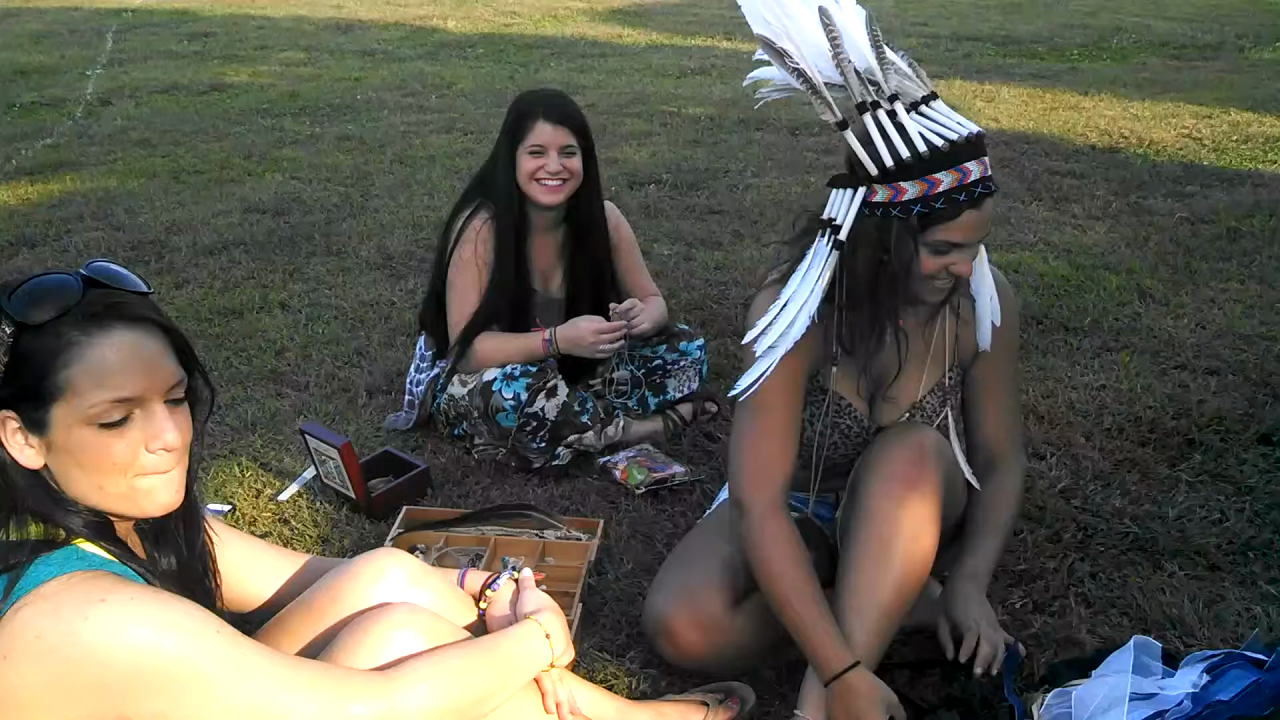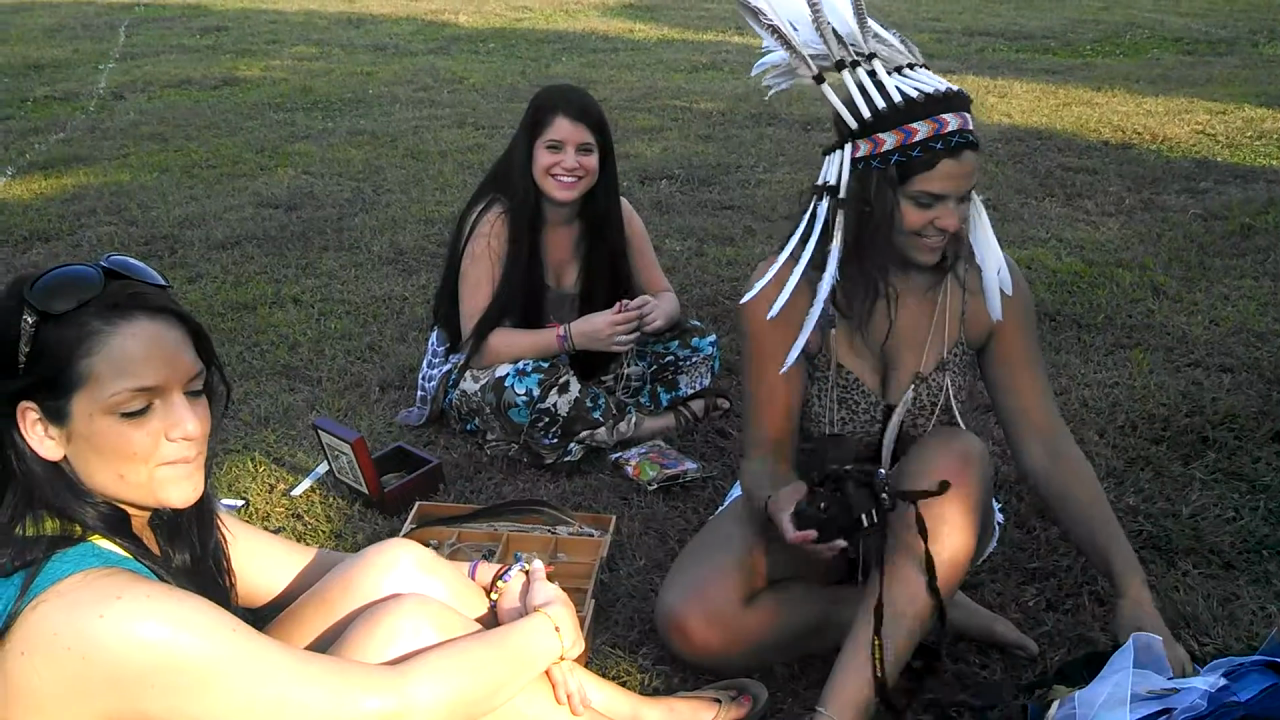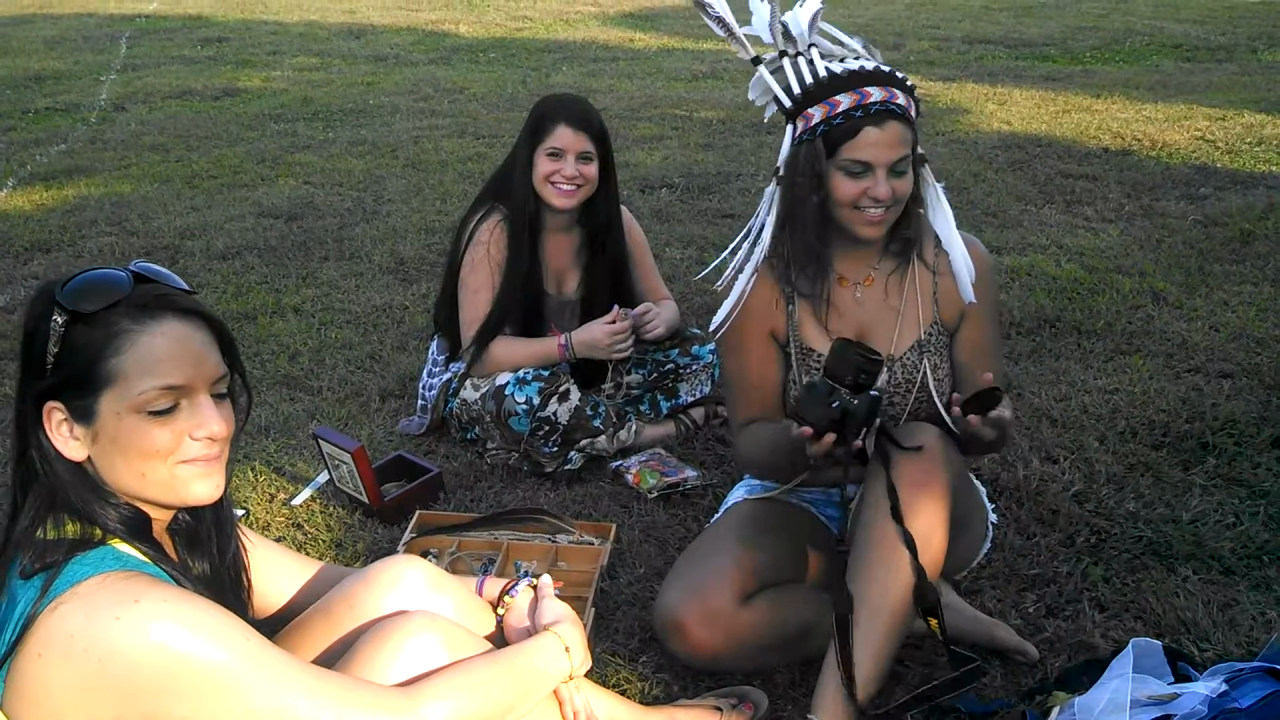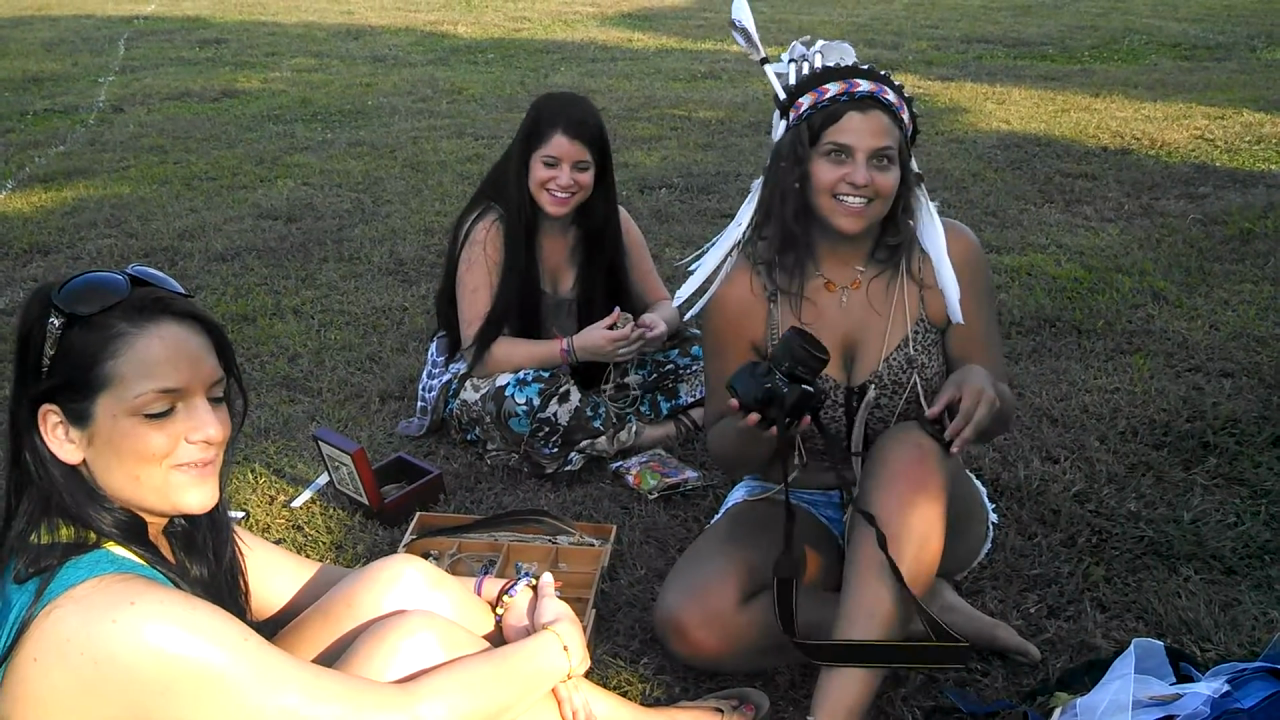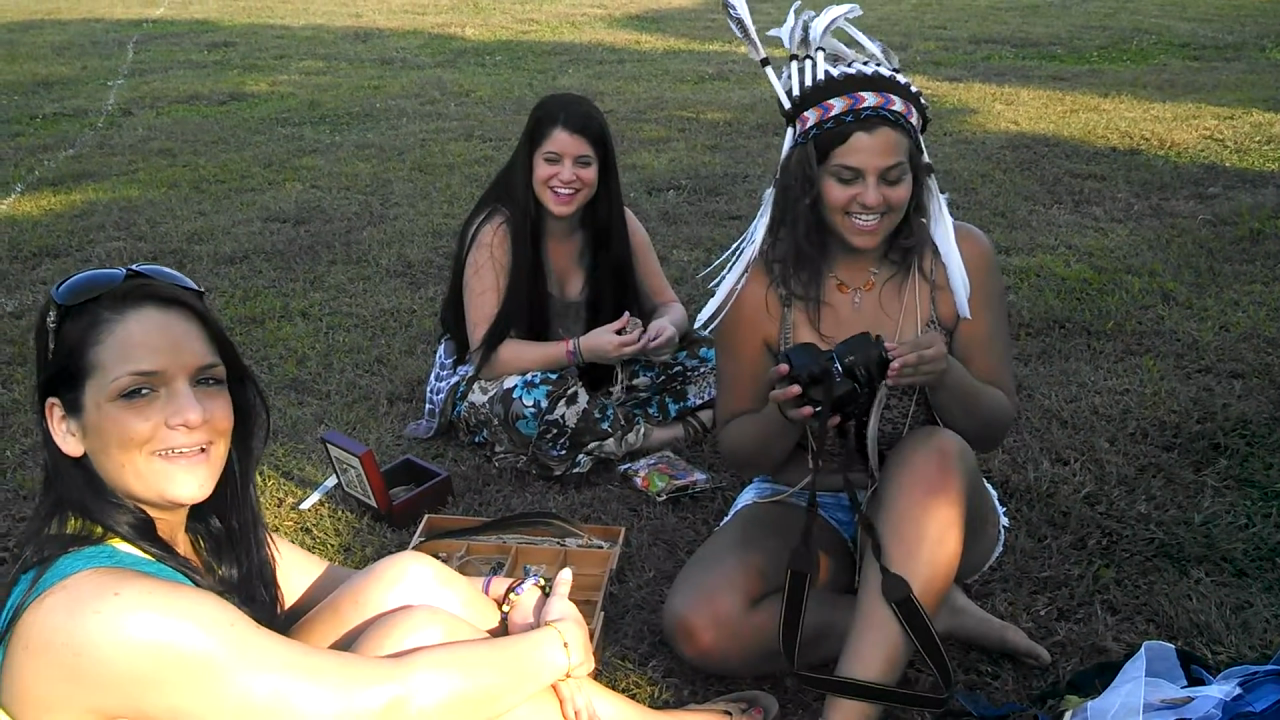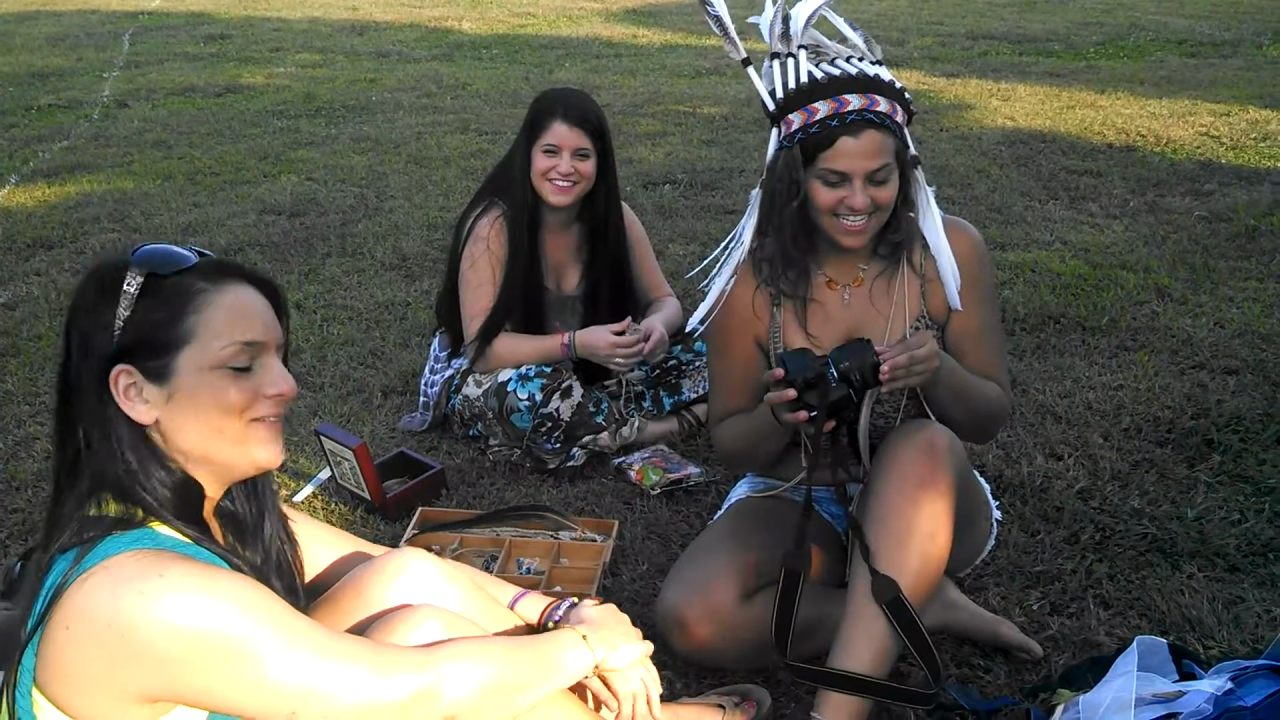
dt=0.7s
person 1, frame 1
left shoulder: (128, 522)
right shoulder: (81, 622)
left elbow: (331, 579)
left wrist: (490, 597)
right wrist: (536, 636)
left knee: (388, 580)
right knee: (399, 635)
person 1, frame 2
left shoulder: (137, 516)
right shoulder: (96, 618)
left elbow: (340, 573)
left wrist: (501, 586)
right wrist: (547, 628)
left knee: (398, 567)
right knee: (407, 629)
person 1, frame 3
left shoulder: (154, 522)
right shoulder: (116, 618)
left elbow: (361, 590)
left wrist: (509, 606)
right wrist: (555, 650)
left knee: (405, 586)
right knee: (416, 644)
person 1, frame 4
left shoulder: (145, 527)
right shoulder: (109, 623)
left elbow: (341, 590)
left wrist: (501, 610)
right wrist: (553, 650)
left knee: (403, 582)
right knee: (414, 644)
person 1, frame 5
left shoulder: (199, 522)
right shoulder: (100, 615)
left elbow: (358, 591)
left wrist: (511, 610)
right wrist: (554, 645)
left knee: (412, 581)
right knee: (417, 636)
person 1, frame 6
left shoulder: (215, 502)
right shoulder: (143, 599)
left elbow: (405, 577)
left wrist: (567, 614)
right wrist: (588, 643)
left knee: (409, 579)
right knee: (419, 631)
person 2, frame 1
left shoulder: (985, 302)
right shoulder: (792, 313)
left elbow: (1000, 460)
right elbow: (762, 504)
left wrist: (972, 578)
left hip: (910, 517)
right hip: (798, 513)
left knee: (913, 454)
right knee: (682, 627)
right ankle: (906, 603)
person 2, frame 2
left shoulder: (989, 283)
right shoulder: (790, 288)
left elbow: (1045, 446)
right elbow: (765, 450)
left wrist: (1131, 589)
right wrist: (784, 502)
left hip: (930, 516)
right hip: (816, 504)
left knee: (957, 456)
right knee: (693, 622)
right ankle: (920, 607)
person 2, frame 3
left shoulder: (958, 265)
right shoulder: (764, 281)
left elbow: (986, 437)
right elbow: (753, 451)
left wrist: (987, 423)
right wrist: (801, 441)
left hip: (926, 512)
right hip: (800, 504)
left knee: (919, 450)
right knee: (689, 622)
right ankle: (917, 611)
person 2, frame 4
left shoulder: (948, 255)
right shoulder: (745, 284)
left elbow: (996, 415)
right elbow: (730, 456)
left wrist: (978, 384)
right wrist: (757, 427)
left hip: (921, 515)
right hip: (793, 509)
left knee: (908, 449)
right knee: (689, 623)
right ankle: (920, 610)
person 2, frame 5
left shoulder: (960, 256)
right shoulder: (763, 281)
left elbow: (995, 427)
right elbow: (737, 449)
left wrist: (944, 376)
right wrist: (785, 418)
left hip: (933, 513)
right hip: (803, 511)
left knee: (934, 452)
right knee: (698, 624)
right ankle: (933, 613)
person 2, frame 6
left shoulder: (950, 250)
right shoulder: (755, 278)
left elbow: (990, 418)
right elbow: (730, 445)
left wrist: (937, 372)
right wrist: (777, 420)
left hip: (922, 509)
right hip: (796, 504)
left knee: (924, 442)
right knee: (691, 618)
right ankle: (922, 607)
person 3, frame 1
left shoulder: (602, 217)
right shoulder: (481, 226)
left elbow: (653, 302)
right elbow: (465, 348)
left wrist: (639, 318)
right wrist: (557, 340)
left hip: (568, 370)
right hip: (477, 381)
left knee: (686, 349)
right knee: (511, 396)
right ankle: (646, 424)
person 3, frame 2
left shoulder: (615, 212)
right shoulder: (496, 220)
left elbow: (665, 297)
right elbow: (478, 343)
left wrist: (653, 313)
right wrist: (572, 335)
left hip: (582, 364)
right hip: (489, 375)
left knee: (698, 345)
right knee: (524, 392)
right ankle: (657, 421)
person 3, frame 3
left shoulder: (615, 220)
right shoulder: (495, 228)
left elbow: (664, 305)
right elbow: (479, 352)
left wrist: (656, 321)
right wrist: (572, 344)
left hip: (584, 372)
right hip: (489, 383)
left knee: (697, 351)
right knee: (526, 400)
right ankle: (658, 428)
person 3, frame 4
left shoulder: (610, 220)
right shoulder: (491, 228)
left elbow: (662, 305)
right elbow: (480, 353)
left wrist: (656, 326)
right wrist: (574, 349)
left hip: (584, 375)
right hip: (489, 383)
left knee: (693, 351)
right knee: (527, 400)
right ankle: (669, 428)
person 3, frame 5
left shoulder: (617, 222)
right shoulder: (497, 230)
left elbow: (668, 306)
right elbow: (487, 355)
left wrist: (665, 328)
right wrist: (579, 350)
left hip: (591, 377)
right hip: (496, 386)
left knee: (702, 354)
right knee: (535, 403)
right ankle: (674, 431)
person 3, frame 6
left shoulder: (613, 215)
right shoulder: (494, 224)
left elbow: (663, 301)
right elbow: (482, 348)
left wrist: (656, 325)
right wrist: (574, 345)
left hip: (584, 372)
right hip: (492, 379)
left knee: (696, 350)
right knee: (530, 397)
right ankle: (665, 425)
